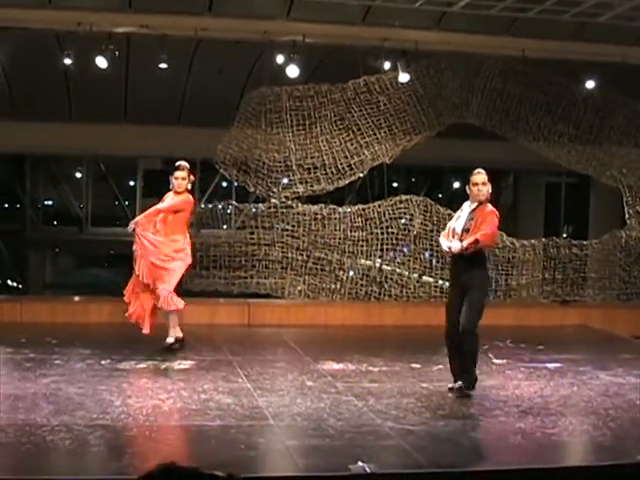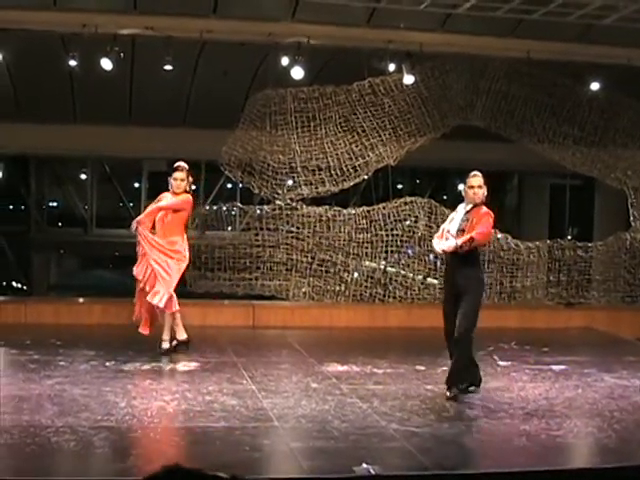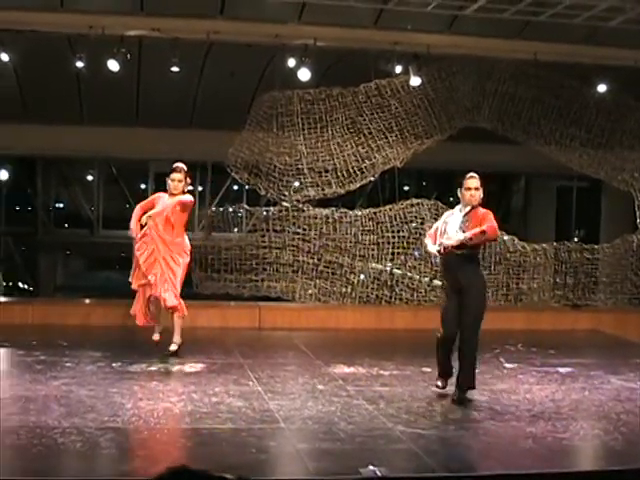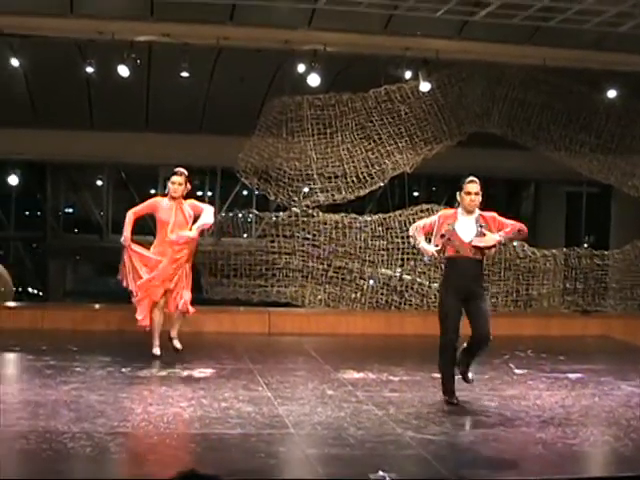
dt=0.2s
person 1, frame 1
left shoulder: (489, 213)
right shoulder: (461, 211)
left elbow: (487, 238)
right elbow: (446, 234)
left wrist: (462, 246)
right wrist: (447, 244)
left hip: (477, 277)
right hip: (457, 276)
left knee: (467, 327)
right knee: (452, 330)
left ankle: (467, 378)
right ankle: (461, 378)
person 1, frame 2
left shoulder: (484, 214)
right shoulder: (455, 213)
left elbow: (482, 236)
right elbow: (439, 235)
left wrist: (456, 245)
right wrist: (439, 244)
left hip: (471, 279)
right hip: (451, 278)
left knee: (462, 333)
right knee: (451, 334)
left ankle: (455, 382)
right ankle: (471, 378)
person 1, frame 3
left shoulder: (483, 215)
right shoulder: (448, 215)
left elbow: (492, 232)
right elbow: (431, 234)
left wrist: (461, 238)
right wrist: (432, 245)
left hip: (472, 280)
right hip: (450, 280)
left knee: (469, 335)
right knee: (448, 332)
left ankle: (463, 387)
right ankle: (444, 373)
person 1, frame 4
left shoulder: (489, 219)
right shoulder: (445, 217)
left elbow: (521, 230)
right elbow: (416, 228)
left wrist: (497, 237)
right wrist: (423, 244)
left hip: (475, 286)
right hip: (451, 285)
left knee: (482, 335)
right knee: (449, 338)
left ankle: (463, 361)
right ankle: (448, 391)
person 2, frame 1
left shoulder: (187, 200)
right shoulder: (168, 196)
left elbow: (159, 209)
right elbow: (159, 213)
left wrist: (138, 221)
right wrist: (148, 229)
left hip: (177, 250)
right hip: (161, 249)
left knee: (165, 290)
right knee: (158, 292)
left ankle: (174, 334)
right ankle: (176, 333)
person 2, frame 2
left shoulder: (186, 200)
right shoulder: (165, 195)
left elbow: (161, 207)
right elbow: (152, 209)
left wrist: (140, 219)
right wrist: (144, 226)
left hip: (175, 251)
right hip: (159, 249)
left knee: (163, 292)
right knee: (159, 293)
left ankle: (166, 338)
right ankle: (181, 336)
person 2, frame 3
left shoulder: (188, 200)
right shoulder: (159, 197)
left elbow: (178, 200)
right elbow: (140, 207)
left wrist: (153, 213)
right wrist: (134, 225)
left hip: (176, 251)
right hip: (156, 250)
left knee: (171, 293)
right knee: (151, 292)
left ankle: (176, 339)
right ankle: (157, 327)
person 2, frame 4
left shoulder: (190, 205)
right shoulder: (157, 202)
left elbow: (208, 209)
right elbow: (132, 213)
left wrist: (199, 225)
right wrist: (127, 233)
left hip: (180, 256)
right hip: (158, 255)
left knee: (181, 297)
right knee: (156, 299)
left ankle: (174, 334)
right ankle: (156, 344)
